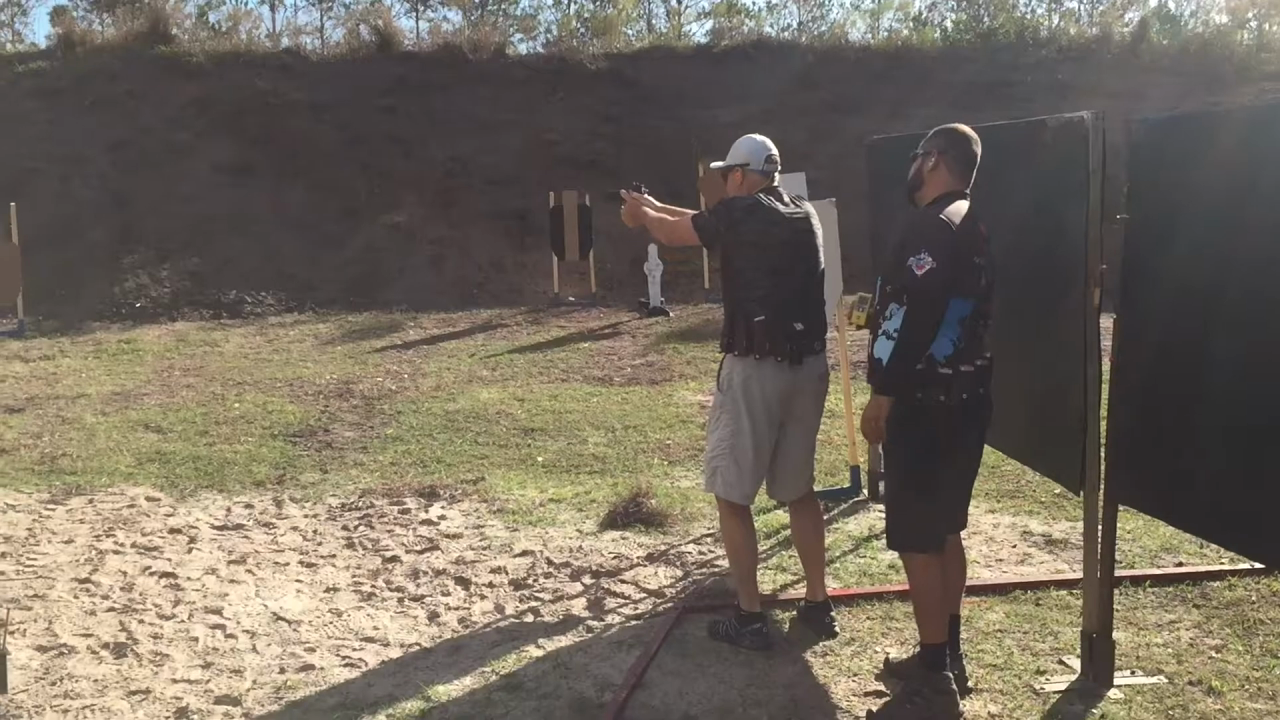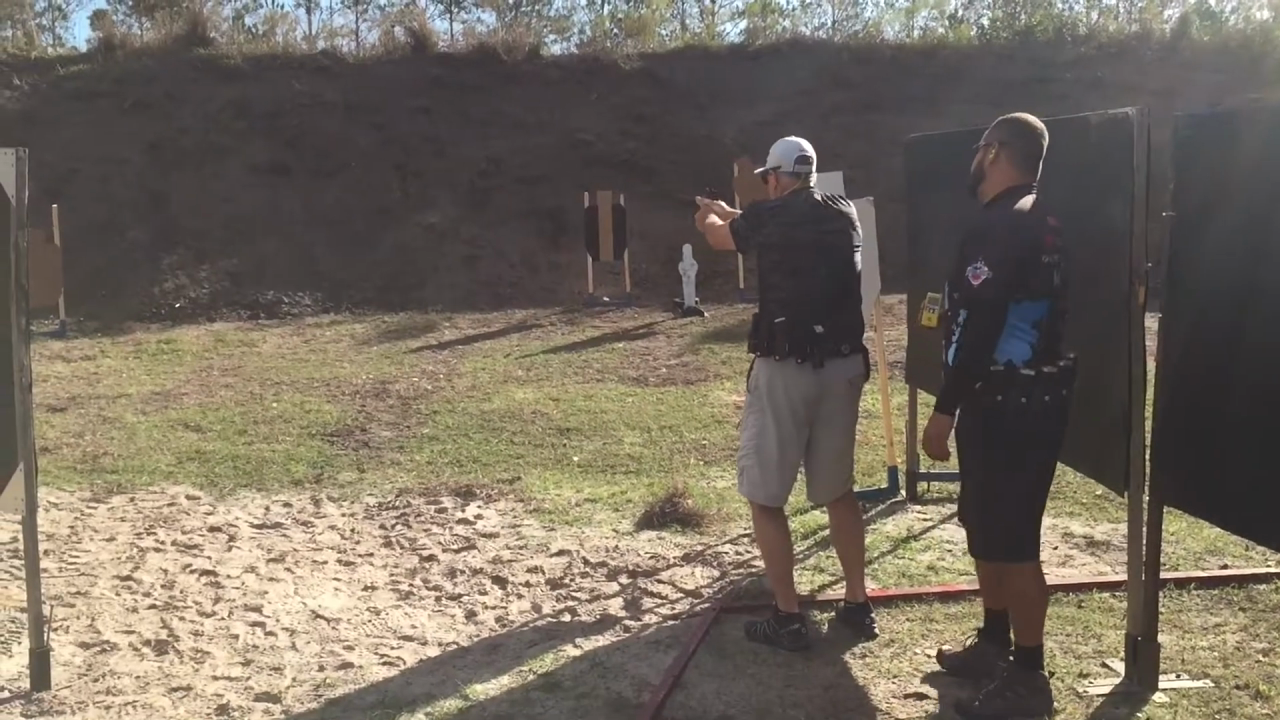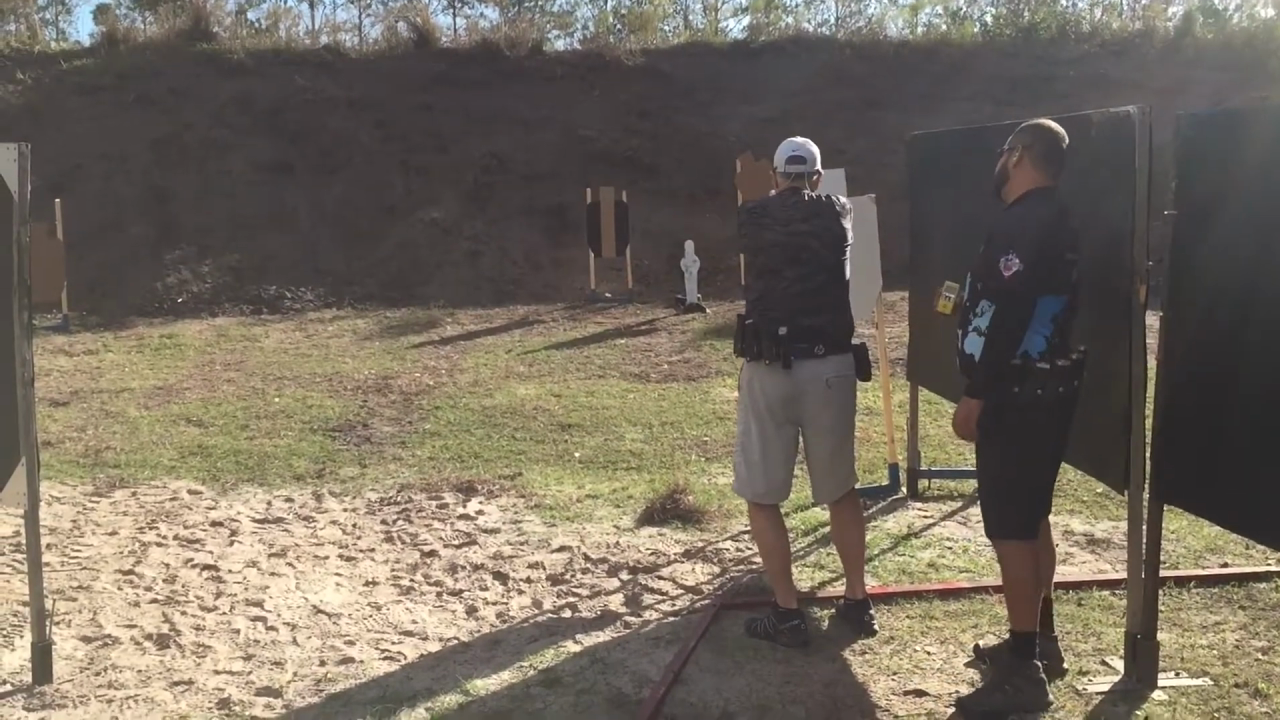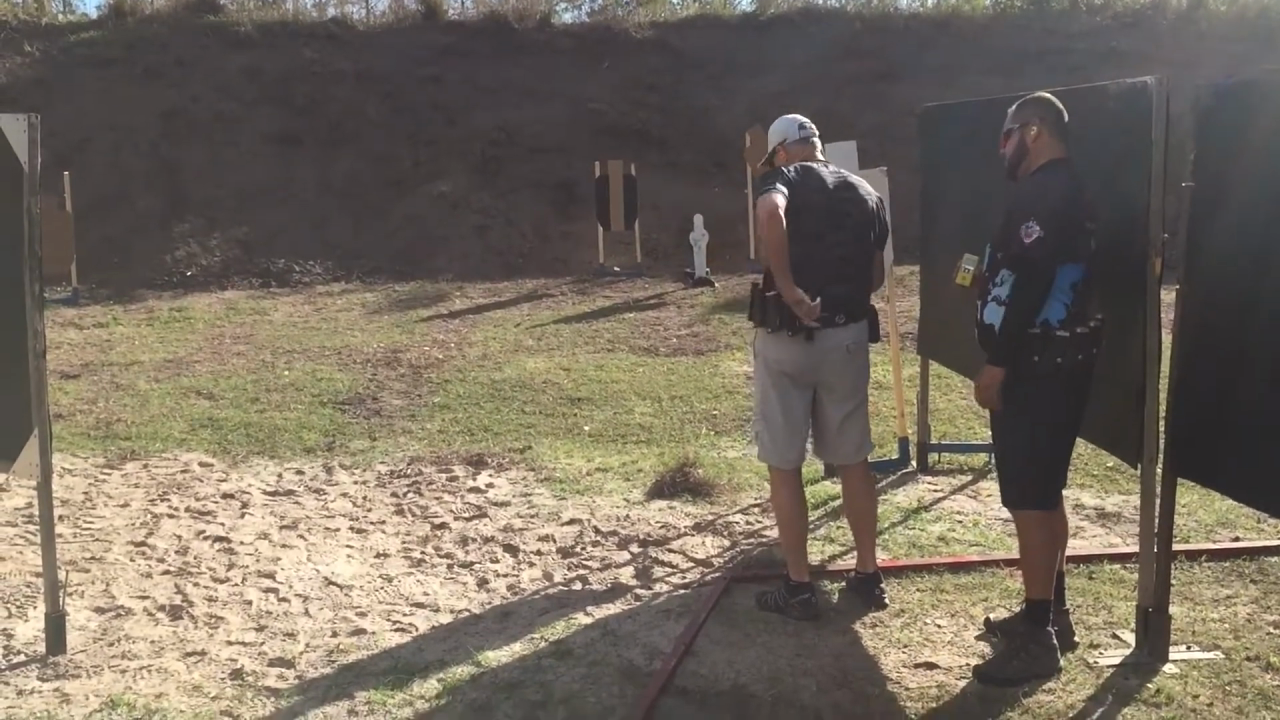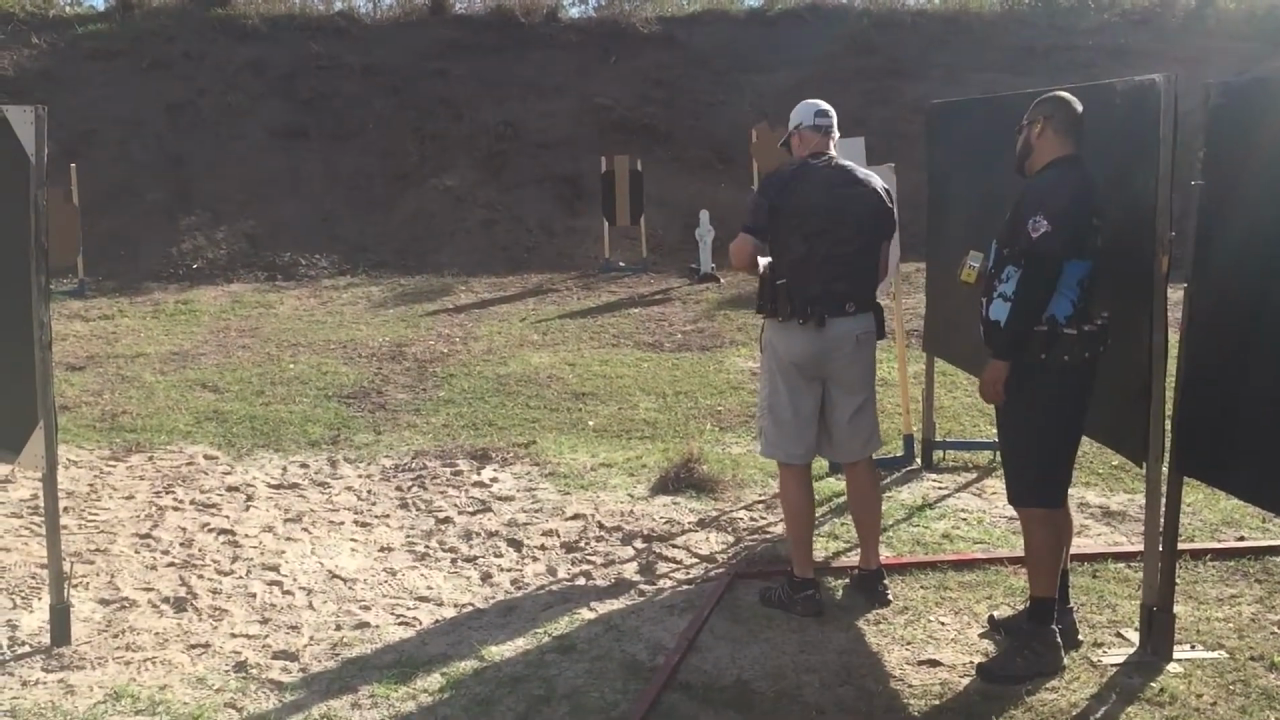
dt=1s
person 1, frame 1
left shoulder: (932, 225)
right shoulder: (969, 227)
left elbow: (922, 315)
left wrist: (884, 392)
right wrist: (881, 317)
left hip: (928, 400)
right hip: (960, 395)
left knee: (917, 537)
right knee: (942, 529)
right ankle: (945, 655)
person 1, frame 2
left shoulder: (996, 227)
right shoulder: (1039, 222)
left elbow: (981, 328)
left wrist: (943, 411)
right wrist: (952, 311)
left hip: (1010, 403)
right hip: (1036, 394)
left knee: (1008, 539)
right knee: (989, 525)
right ankle: (993, 644)
person 1, frame 3
left shoulder: (1022, 222)
right shoulder: (1052, 219)
left elbow: (1010, 316)
left wrist: (974, 395)
right wrist: (972, 304)
left hip: (1017, 394)
right hip: (1044, 387)
left knee: (1009, 526)
right knee: (1030, 518)
left ankle: (1024, 670)
right ankle: (1038, 640)
person 1, frame 4
left shoulder: (1043, 191)
right shoulder: (1061, 189)
left elbow: (1031, 282)
left wrist: (996, 363)
left hip: (1035, 364)
right hip: (1054, 359)
left knee: (1028, 498)
right knee: (1043, 493)
left ankle: (1038, 638)
right ankle: (1049, 613)
person 1, frame 5
left shoulder: (1052, 188)
right shoulder: (1069, 186)
left elbow: (1038, 277)
left wrist: (1001, 357)
left hip: (1040, 361)
right hip: (1058, 356)
left knee: (1034, 497)
right knee: (1047, 492)
left ankle: (1041, 636)
right ankle: (1052, 611)
person 2, frame 1
left shoulder: (738, 212)
right shoulder: (803, 213)
left elbow: (676, 234)
left wrist: (642, 214)
right wrist: (654, 204)
left hip: (756, 368)
right hip: (808, 364)
left knee: (732, 494)
right knee: (799, 489)
left ankle: (749, 617)
right ankle: (818, 604)
person 2, frame 2
left shoulder: (765, 216)
right shoulder: (843, 214)
left elbow: (719, 238)
left wrist: (709, 217)
right wrist: (729, 211)
left hip: (785, 369)
right hip: (843, 364)
left knee: (765, 497)
right knee: (838, 490)
left ankle: (788, 617)
right ankle: (858, 604)
person 2, frame 3
left shoulder: (751, 217)
right shoulder: (836, 213)
left hip: (768, 369)
right hip: (830, 365)
left knee: (762, 496)
right knee: (841, 489)
left ankle: (787, 614)
right ankle: (858, 601)
person 2, frame 4
left shoulder: (785, 177)
right shoulder: (866, 194)
left elbow: (769, 215)
right elbow: (876, 277)
left wrist: (789, 288)
left hip: (787, 337)
right hip: (848, 335)
left knee: (784, 465)
right knee: (853, 459)
left ankle: (798, 587)
right ankle: (868, 575)
person 2, frame 5
left shoulder: (782, 181)
right shoulder: (874, 188)
left elbow: (740, 255)
right elbow: (880, 268)
left wrist: (767, 266)
left hip: (792, 332)
right hip: (855, 328)
left knee: (793, 460)
right knee: (858, 454)
left ankle: (802, 583)
right ankle: (871, 571)
